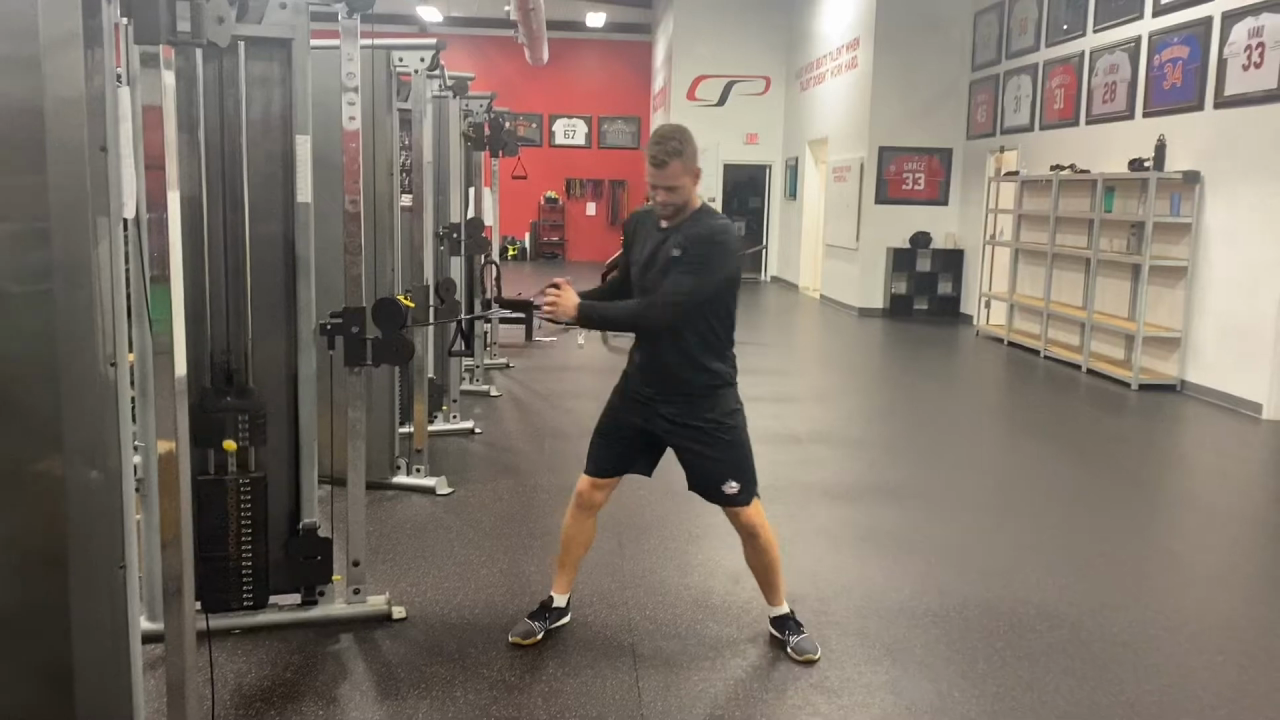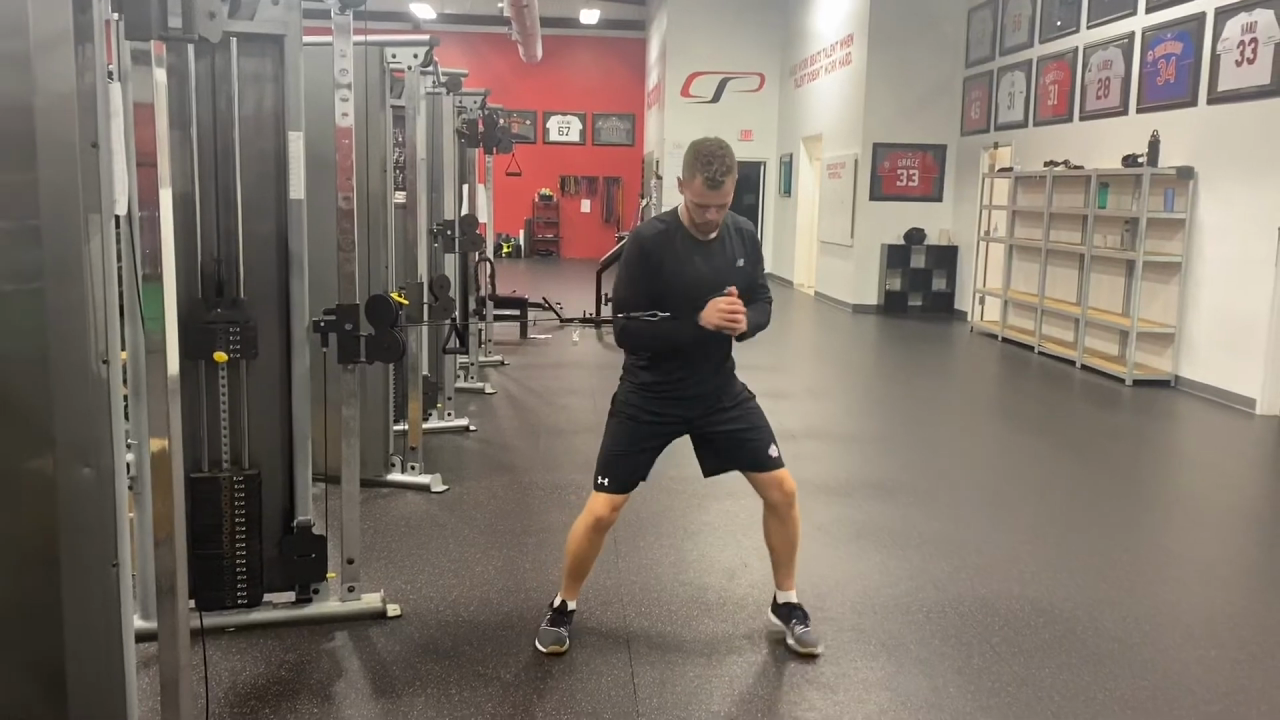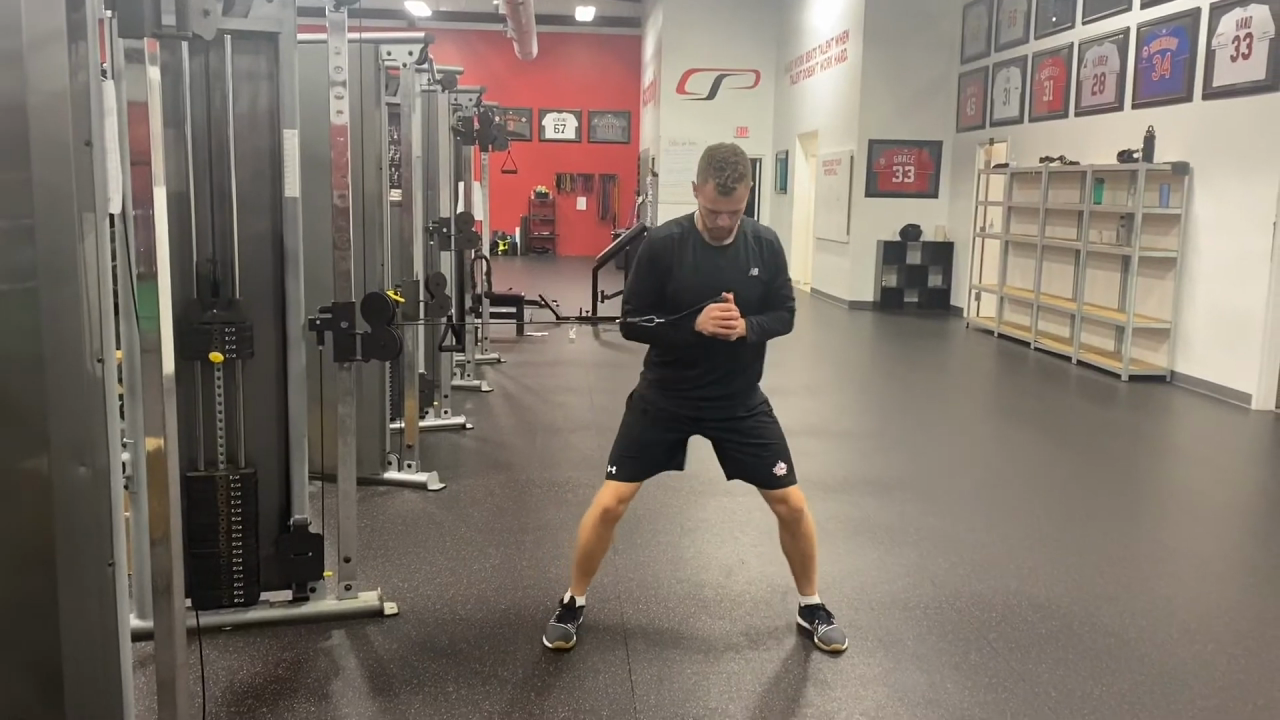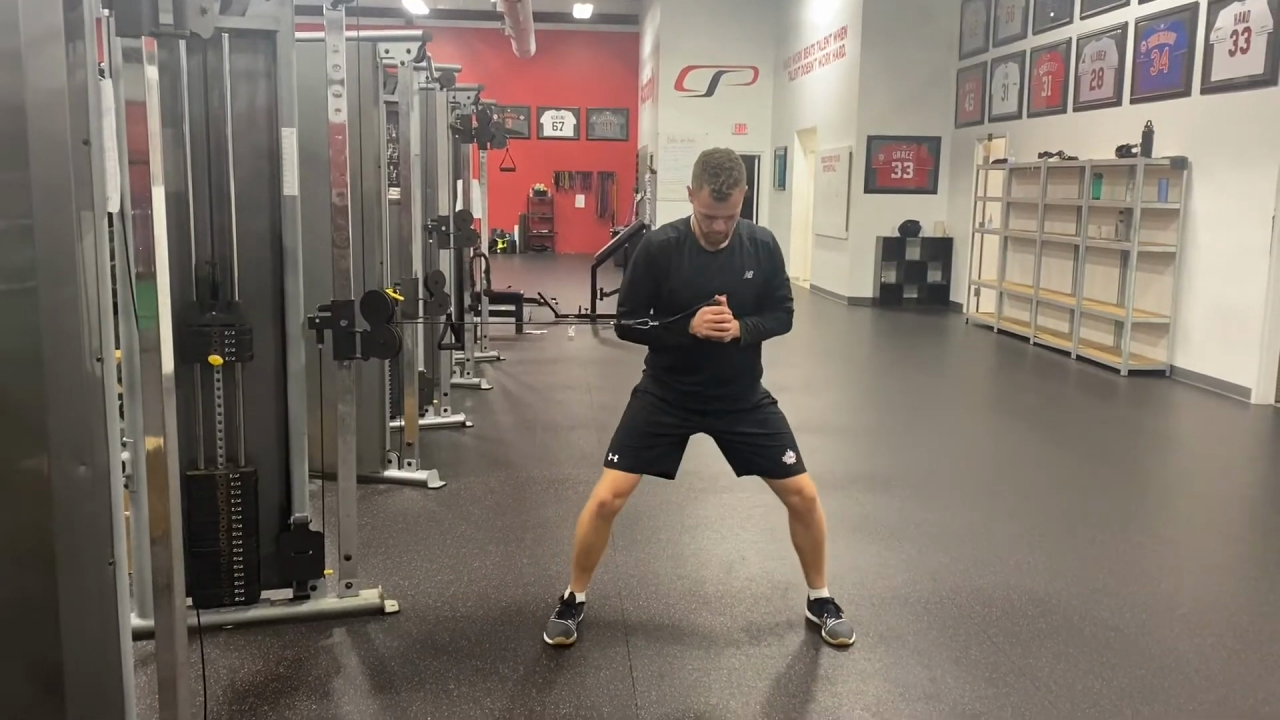
dt=0.5s
person 1, frame 1
left shoulder: (716, 236)
right shoulder: (640, 222)
left elbow: (661, 310)
right elbow: (622, 285)
left wrist: (582, 310)
right wrist: (574, 296)
left hip: (705, 400)
right hip: (641, 388)
left knee: (747, 515)
right knee: (588, 494)
left ankle: (781, 617)
right ankle: (556, 603)
person 1, frame 2
left shoulder: (744, 236)
right shoulder: (649, 240)
left elbow: (759, 306)
right elbow: (627, 330)
left wrist: (744, 321)
right wrist: (699, 320)
left hip: (719, 392)
right hip: (648, 396)
left knee: (781, 488)
right knee: (602, 511)
left ankle: (786, 603)
right ankle: (562, 608)
person 1, frame 3
left shoulder: (764, 244)
right shoulder: (662, 244)
left elbow: (784, 316)
right elbow: (632, 323)
left wrist: (747, 327)
right wrist: (695, 324)
left hip: (739, 401)
right hip: (662, 398)
left knee: (791, 504)
right knee: (610, 503)
left ankle: (811, 606)
right ankle: (573, 604)
person 1, frame 4
left shoulder: (762, 245)
right shoulder: (658, 248)
left elbow: (782, 314)
right elbow: (627, 323)
left wrist: (741, 328)
right wrist: (688, 327)
left hip: (742, 397)
right hip: (666, 394)
left knee: (803, 495)
right knee: (606, 498)
left ankle: (820, 600)
right ankle: (573, 599)
